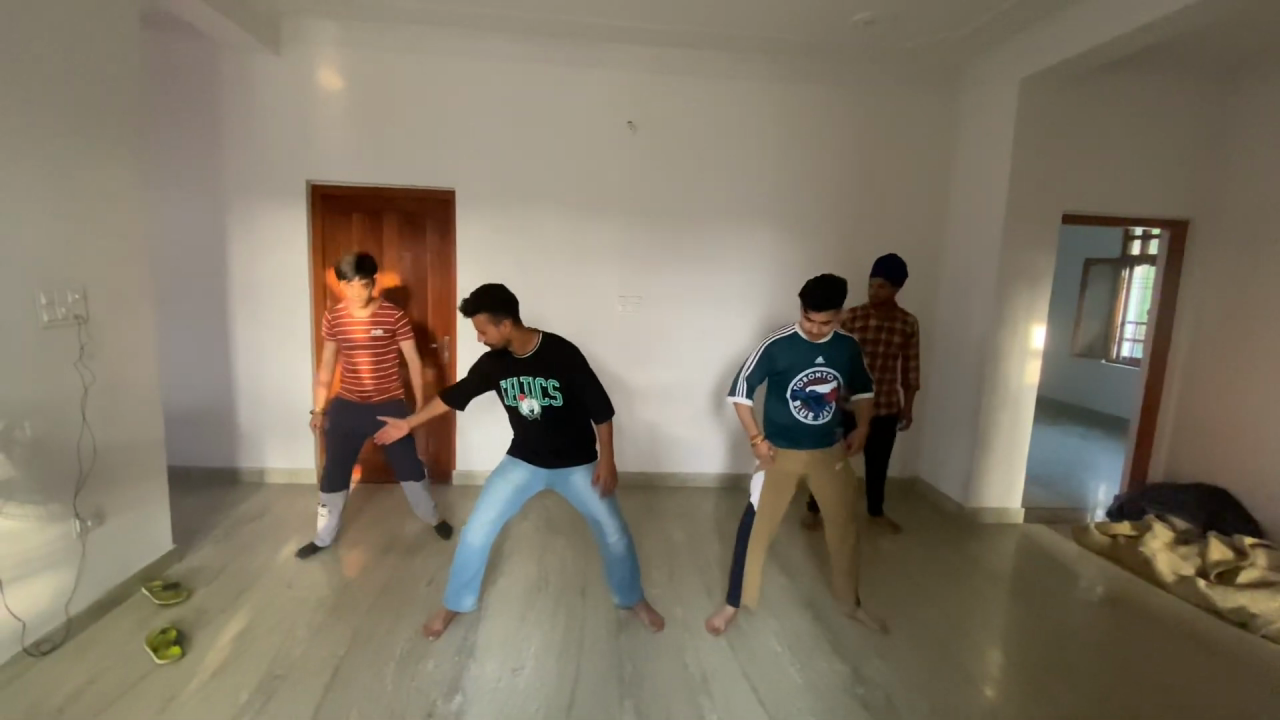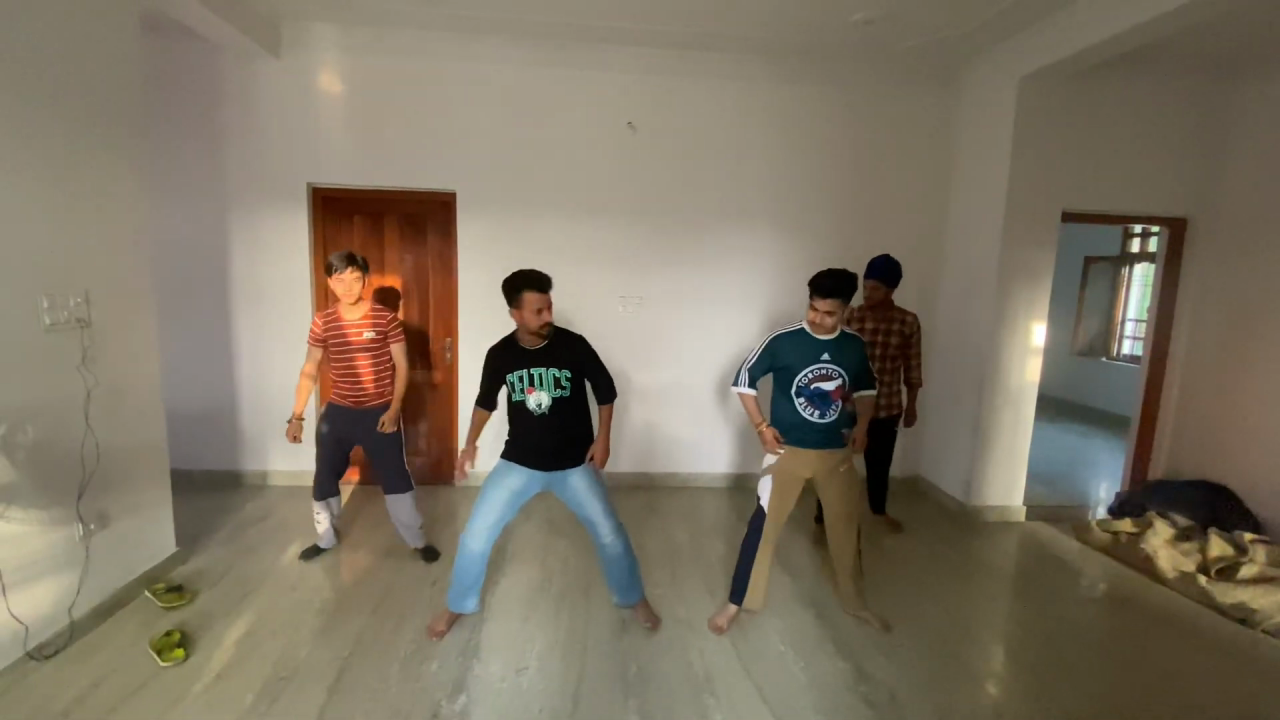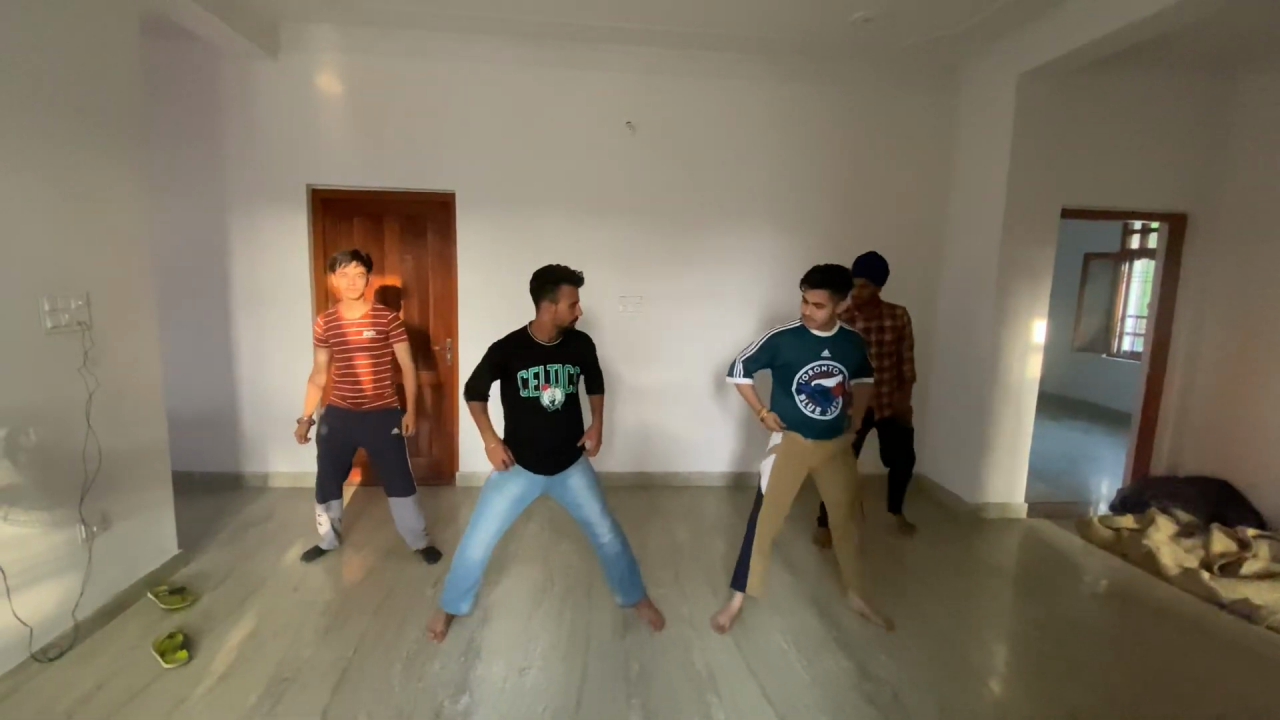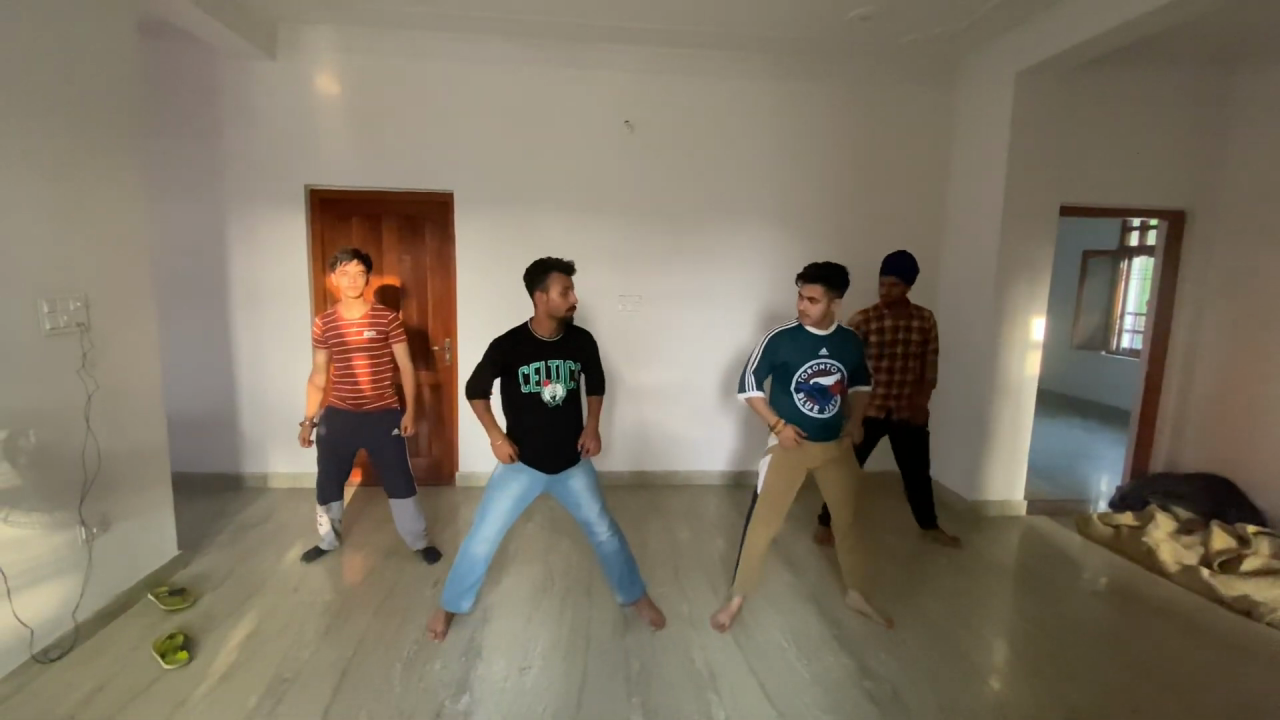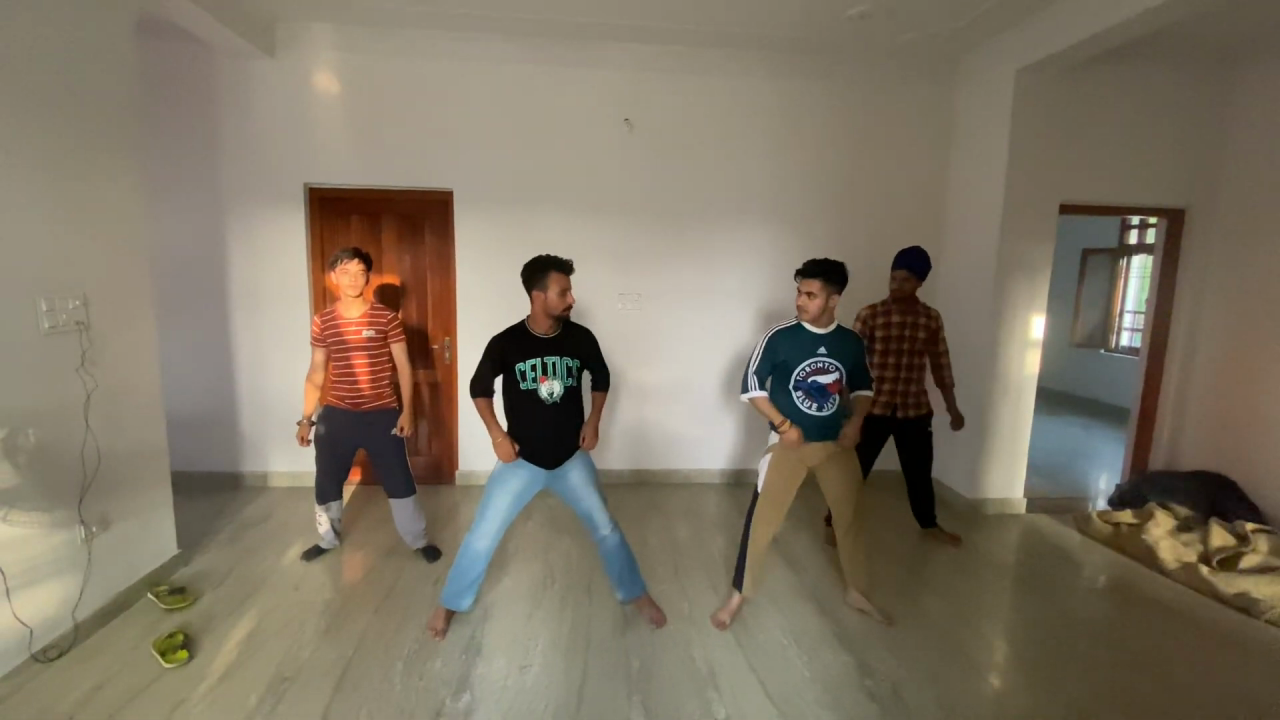
dt=0.3s
person 1, frame 1
left shoulder: (563, 353)
right shoulder: (491, 363)
left elbow: (601, 408)
right elbow: (454, 396)
left wrist: (606, 460)
right wrist: (408, 423)
left hip: (576, 463)
right hip: (523, 460)
left knee: (613, 532)
right knee: (477, 530)
left ankle: (633, 599)
right ankle: (453, 605)
person 1, frame 2
left shoulder: (573, 346)
right shoulder: (500, 355)
left elbow: (605, 389)
right elbow: (486, 401)
left wrist: (602, 438)
right wrist: (470, 443)
left hip: (573, 464)
right hip: (519, 463)
left knee: (608, 533)
right knee: (476, 534)
left ankle: (633, 599)
right ankle: (458, 606)
person 1, frame 3
left shoulder: (581, 344)
right shoulder: (506, 350)
left elbow: (595, 383)
right elbow: (473, 392)
left wrist: (596, 425)
right wrist: (490, 439)
left hip: (571, 463)
right hip: (519, 465)
left knee: (606, 533)
right knee: (478, 540)
left ankle: (636, 598)
right ankle: (450, 607)
person 1, frame 4
left shoulder: (582, 341)
right shoulder: (507, 346)
left elbow: (595, 383)
right elbow: (475, 390)
left wrist: (592, 427)
right wrist: (497, 437)
left hip: (572, 462)
right hip: (521, 463)
left knee: (603, 532)
right knee: (482, 539)
left ankle: (636, 596)
right ankle: (450, 607)
person 1, frame 5
left shoulder: (581, 338)
right shoulder: (505, 343)
left elbow: (601, 378)
right elbow: (479, 388)
left wrist: (593, 423)
right wrist: (497, 435)
left hip: (571, 456)
right hip: (521, 458)
left knee: (604, 528)
right knee: (483, 535)
left ankle: (636, 594)
right ankle: (450, 604)
person 2, frame 1
left shoulder: (848, 347)
right shoulder: (777, 345)
left elbow: (862, 390)
right elbow: (740, 389)
left wrist: (862, 428)
right wrist: (756, 438)
left hip: (829, 451)
right hip: (781, 450)
left knee: (844, 525)
right knee: (756, 524)
left ankle: (850, 602)
right ankle: (732, 604)
person 2, frame 2
left shoulder: (855, 347)
right shoulder: (782, 340)
left elbow: (865, 388)
right elbow: (744, 380)
left wrist: (861, 425)
right wrist: (762, 426)
left hip: (836, 452)
right hip: (787, 450)
left knee: (847, 526)
right knee: (765, 525)
left ankle: (854, 601)
right ankle: (735, 603)
person 2, frame 3
left shoulder: (853, 342)
right shoulder: (782, 337)
left elbow: (864, 377)
right elbow: (738, 370)
left wrist: (858, 410)
right wrist: (763, 413)
left hip: (836, 444)
right hip: (790, 441)
left knee: (847, 519)
right knee: (764, 517)
left ankle: (856, 595)
right ankle: (737, 598)
person 2, frame 4
left shoulder: (851, 342)
right shoulder: (779, 338)
left elbow: (860, 384)
right elbow: (749, 383)
left wrist: (855, 420)
right wrist: (778, 425)
left hip: (836, 445)
right hip: (790, 443)
left knee: (850, 519)
right knee: (762, 520)
left ankle: (855, 593)
right ankle: (737, 597)
person 2, frame 5
left shoulder: (851, 342)
right shoulder: (779, 337)
left elbow: (863, 387)
right elbow: (751, 386)
left wrist: (856, 422)
right wrist: (783, 424)
left hip: (836, 444)
right hip: (789, 442)
left knee: (850, 517)
right knee: (762, 519)
left ankle: (855, 592)
right ankle: (737, 595)
person 3, frame 1
left shoulder: (394, 316)
right shoulder: (333, 318)
left elbow: (413, 361)
right elbow: (326, 364)
left wrist: (421, 404)
right wrist: (319, 408)
left hip: (389, 406)
right hip: (345, 407)
left knee: (409, 467)
right knee: (333, 474)
left ankle: (433, 518)
right ankle: (324, 537)
person 3, frame 2
left shoulder: (386, 318)
right shoulder: (322, 322)
left elbow: (401, 366)
right elbow: (309, 370)
left wrist: (394, 409)
right wrist: (296, 416)
left hip: (379, 412)
right hip: (338, 412)
left knee: (397, 479)
right knee: (324, 480)
left ankle: (418, 540)
right ankle: (326, 539)
person 3, frame 3
left shoulder: (388, 318)
right shoulder: (325, 322)
left elbow: (407, 365)
right elbow: (319, 373)
left wrist: (411, 410)
right wrist: (306, 417)
left hip: (383, 414)
right hip: (338, 415)
left knee: (399, 481)
right knee: (327, 481)
left ankle: (420, 541)
right ankle: (328, 540)
person 3, frame 4
left shoulder: (387, 318)
right shoulder: (324, 323)
left elbow: (405, 366)
right elbow: (318, 375)
left wrist: (410, 411)
right wrist: (308, 420)
left hip: (383, 415)
right hip: (338, 416)
left knee: (399, 482)
right knee: (328, 483)
left ankle: (419, 541)
right ankle: (328, 541)
person 3, frame 5
left shoulder: (386, 318)
right shoulder: (322, 321)
left elbow: (403, 367)
right elbow: (316, 373)
left wrist: (407, 411)
right wrist: (306, 418)
left hip: (382, 415)
right hip: (337, 415)
left knee: (399, 481)
right knee: (327, 482)
left ankle: (419, 540)
right ankle: (328, 539)
person 4, frame 1
left shoulder: (908, 323)
right shoulder: (850, 318)
left elbow: (910, 368)
left wrist: (908, 407)
left hip: (886, 407)
left knee: (878, 463)
left ankle: (876, 512)
right ankle: (814, 509)
person 4, frame 2
left shoulder: (908, 322)
right shoulder: (848, 319)
left elbow: (912, 366)
left wrist: (911, 404)
left hip: (887, 407)
left knee: (880, 463)
left ankle: (879, 509)
right ankle: (823, 521)
person 4, frame 3
left shoulder: (900, 316)
right shoulder: (840, 321)
left elbow: (907, 360)
left wrist: (905, 398)
left hip: (892, 405)
left knee: (903, 460)
left ankle: (896, 511)
right ankle: (825, 524)
person 4, frame 4
left shoulder: (925, 319)
right shoulder: (862, 320)
left elbow: (930, 365)
left wrist: (921, 402)
left hip: (908, 410)
right hip: (869, 409)
left knee: (918, 471)
left ankle: (930, 526)
right ankle: (826, 522)
person 4, frame 5
left shoulder: (932, 318)
right shoulder: (870, 315)
left elbow: (940, 364)
left wrist: (952, 407)
left hip: (915, 407)
right hip: (874, 407)
left knee: (919, 469)
right knee: (855, 467)
left ankle: (929, 524)
right ankle: (836, 523)
